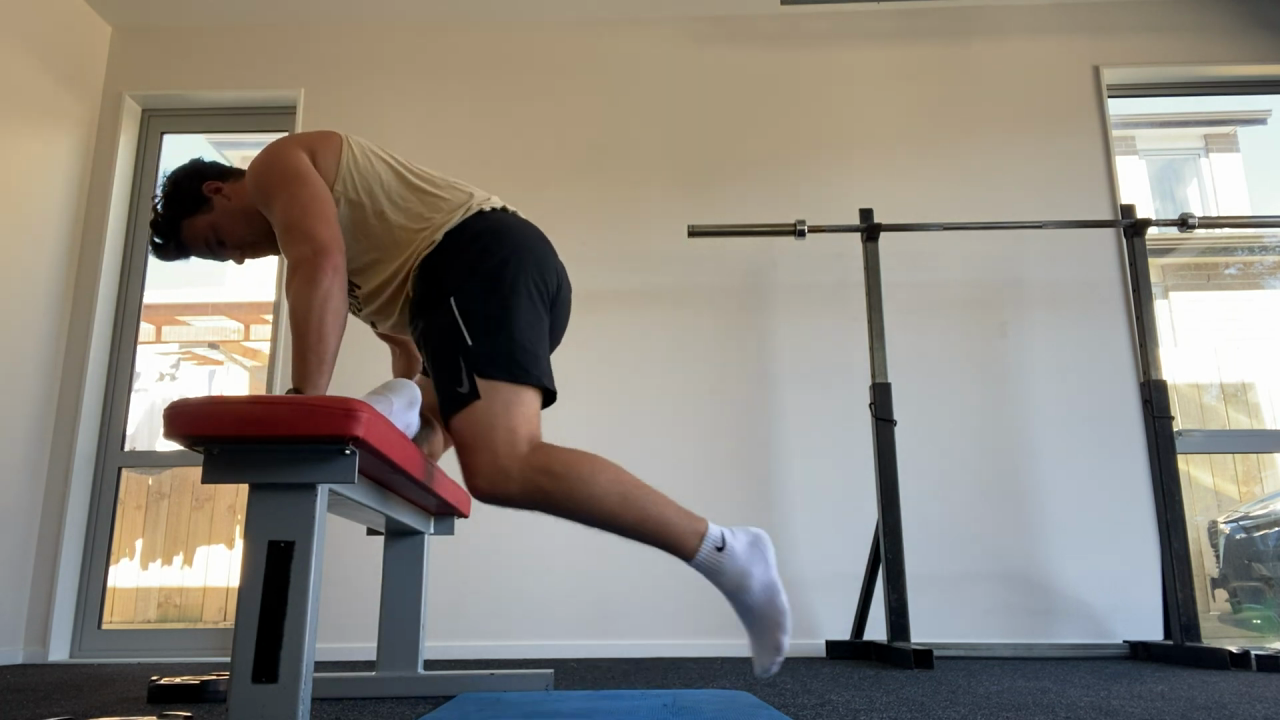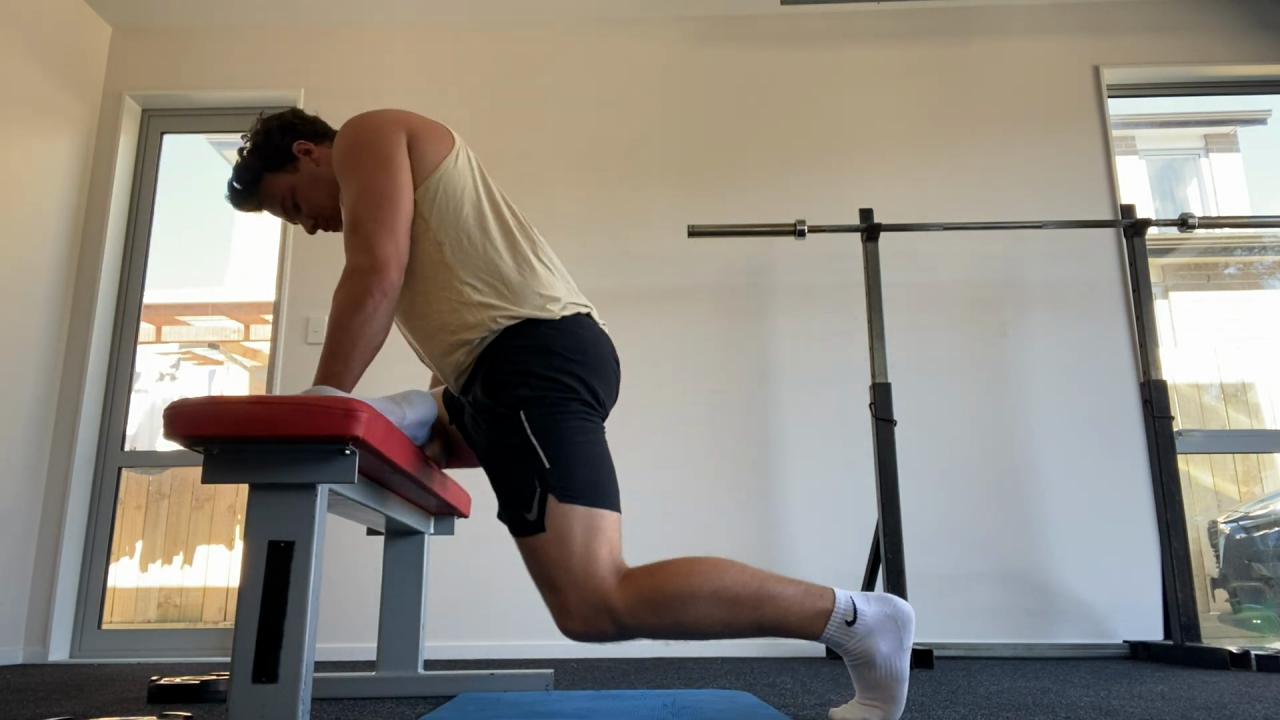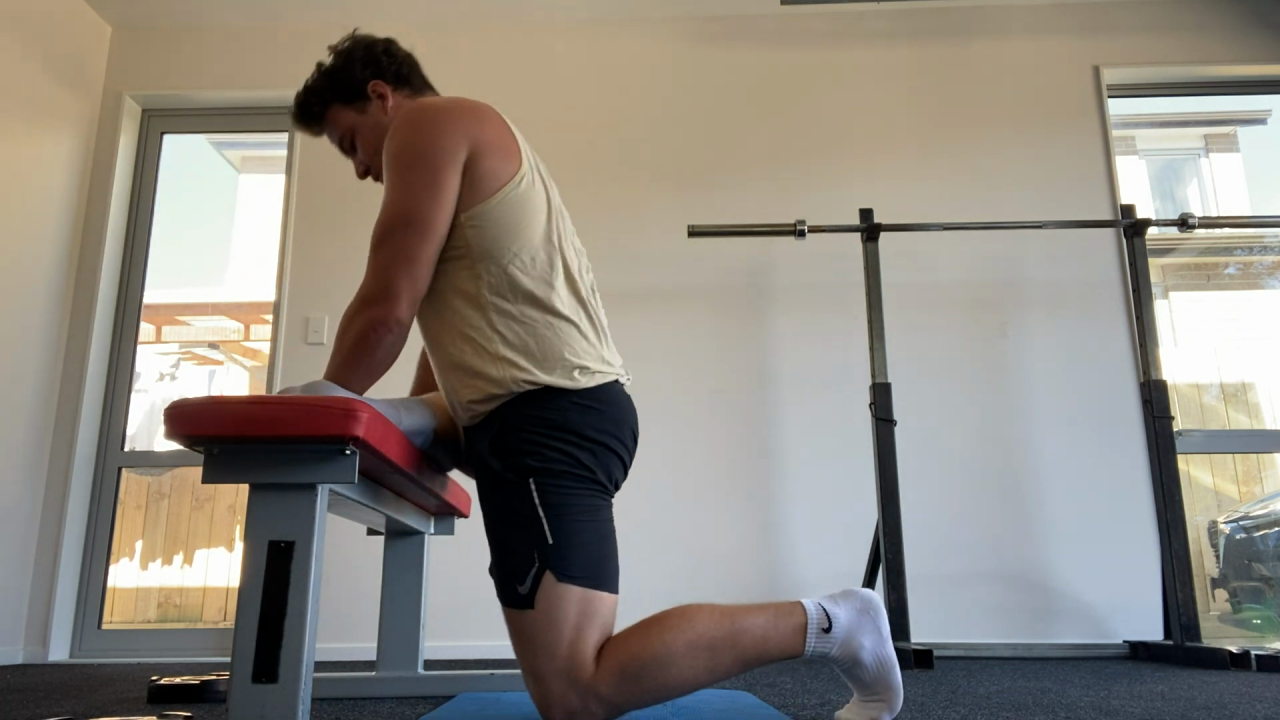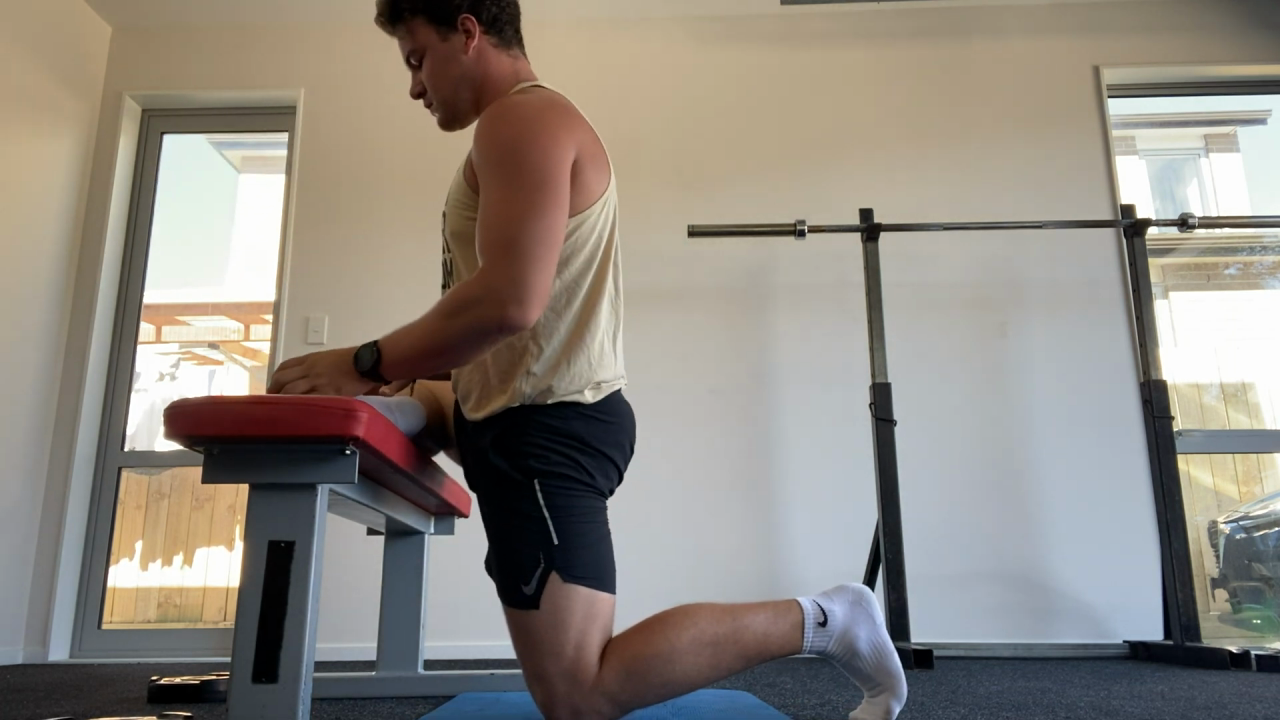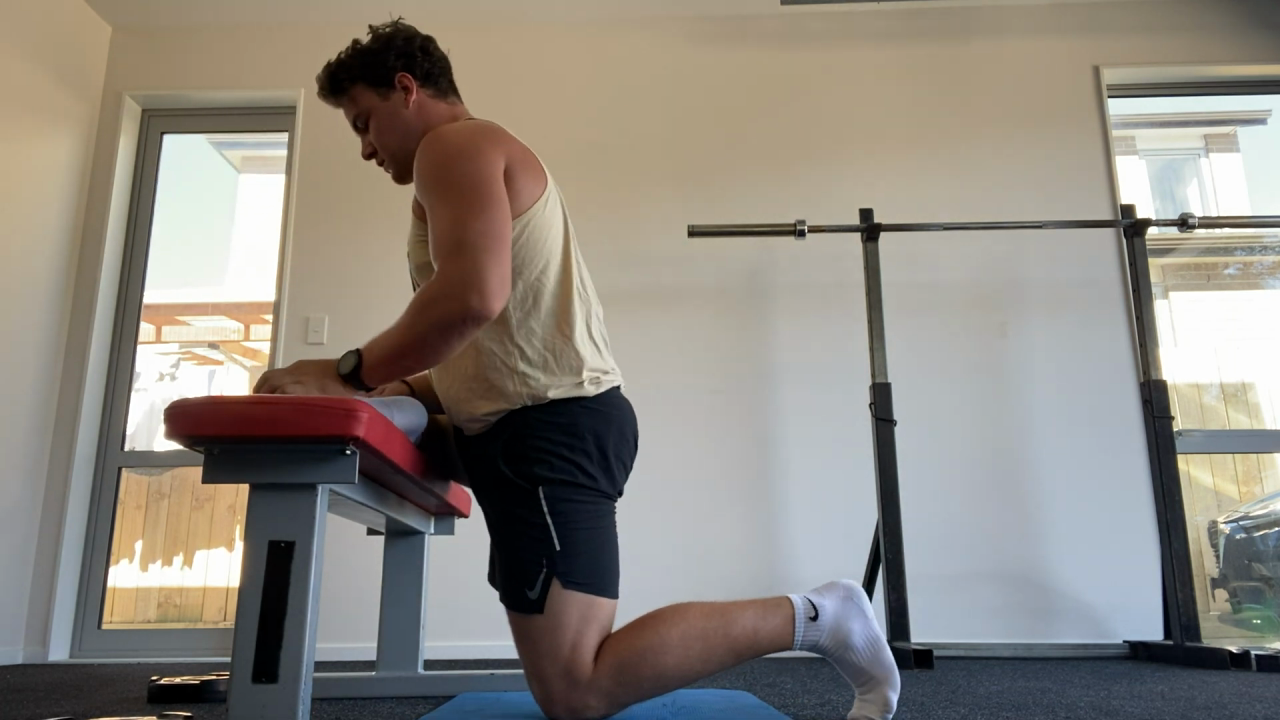
dt=0.7s
person 1, frame 1
left shoulder: (278, 165)
left elbow: (318, 261)
right elbow: (405, 329)
left wrist: (305, 406)
right wrist: (404, 427)
left hip: (479, 258)
right hip: (506, 268)
left knee: (503, 466)
left ankle: (726, 552)
person 1, frame 2
left shoulder: (369, 135)
right shoulder: (405, 182)
left elbow: (374, 276)
right elbow: (459, 317)
right wrist: (418, 430)
left hip: (535, 359)
right hip: (514, 365)
left knee: (594, 606)
right knee: (422, 437)
left ankle: (856, 620)
person 1, frame 3
left shoulder: (430, 125)
right shoulder: (476, 145)
left elbow: (389, 304)
left wrist: (325, 402)
right wrist: (380, 421)
left hip: (549, 421)
right hip: (553, 411)
left ankle: (825, 622)
person 1, frame 4
left shoulder: (523, 120)
right shoulder: (525, 126)
left elbow: (508, 301)
left wrist: (368, 366)
right wrist: (400, 369)
left hip: (545, 427)
right hip: (534, 417)
left ankle: (821, 620)
person 1, frame 5
left shoulder: (454, 145)
right shoulder: (482, 161)
left elbow: (472, 296)
left wrist: (350, 372)
right wrist: (398, 389)
left hip: (550, 428)
right hip: (553, 422)
left ankle: (812, 616)
